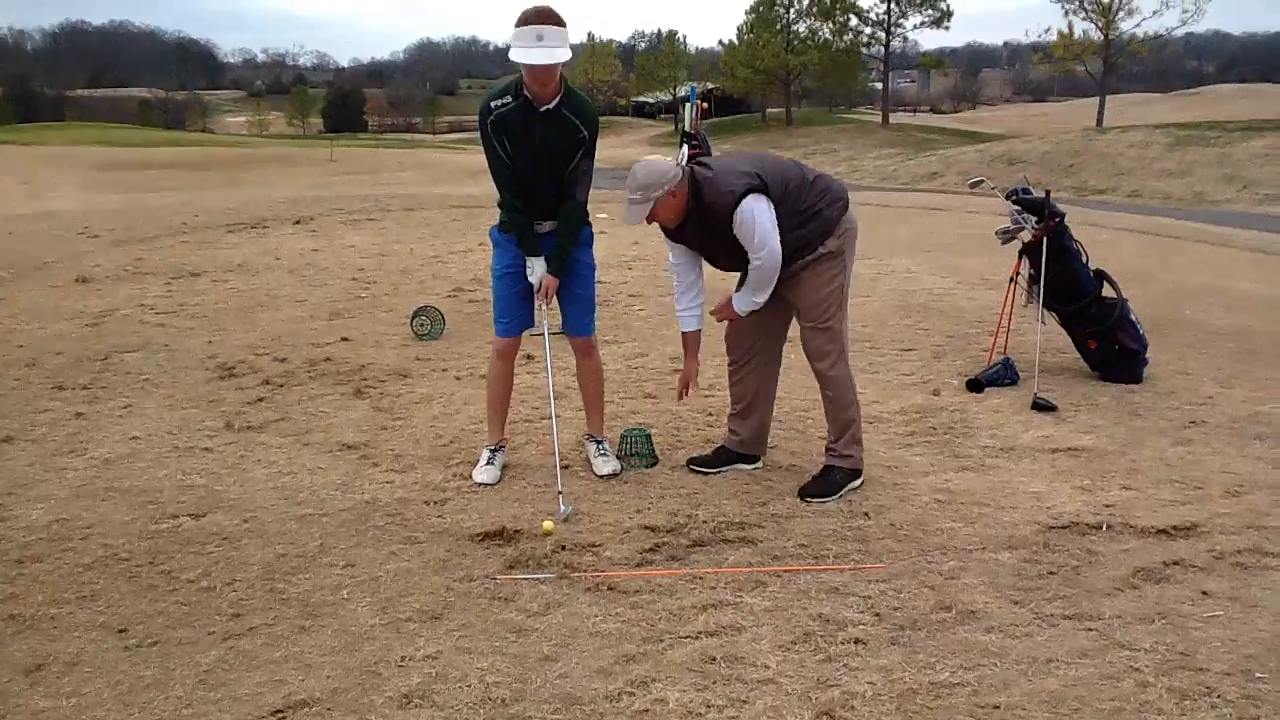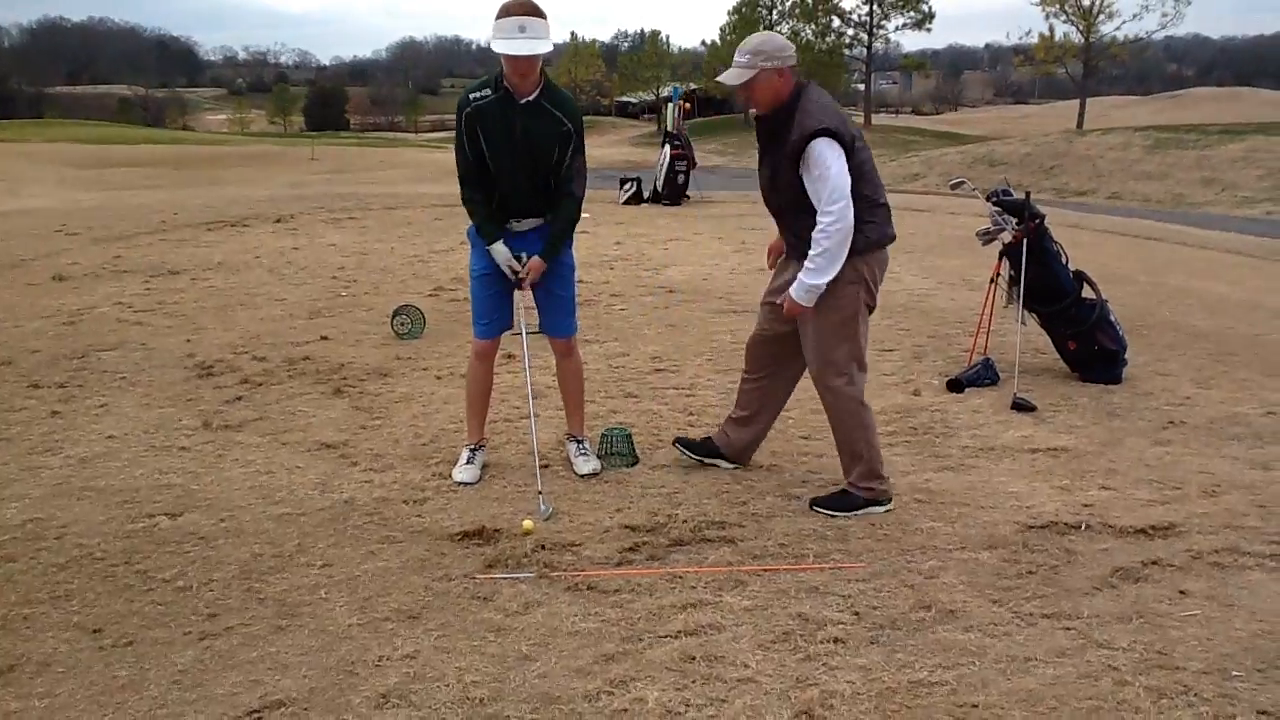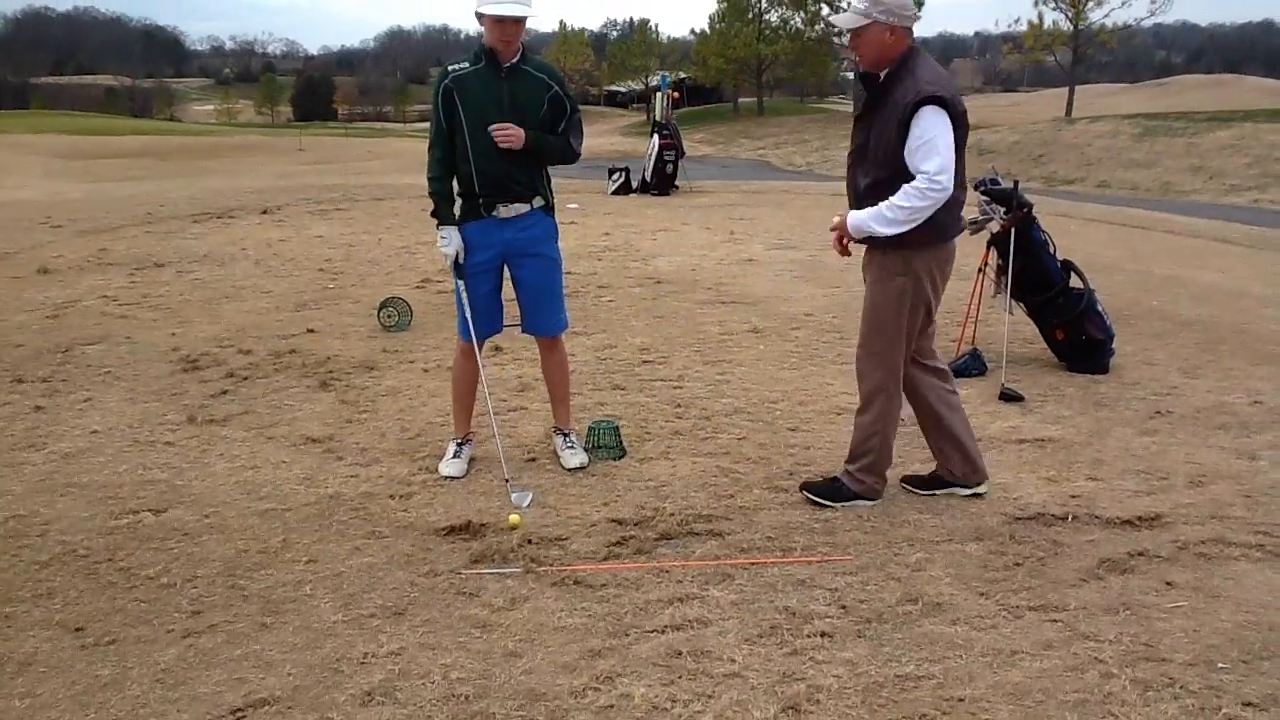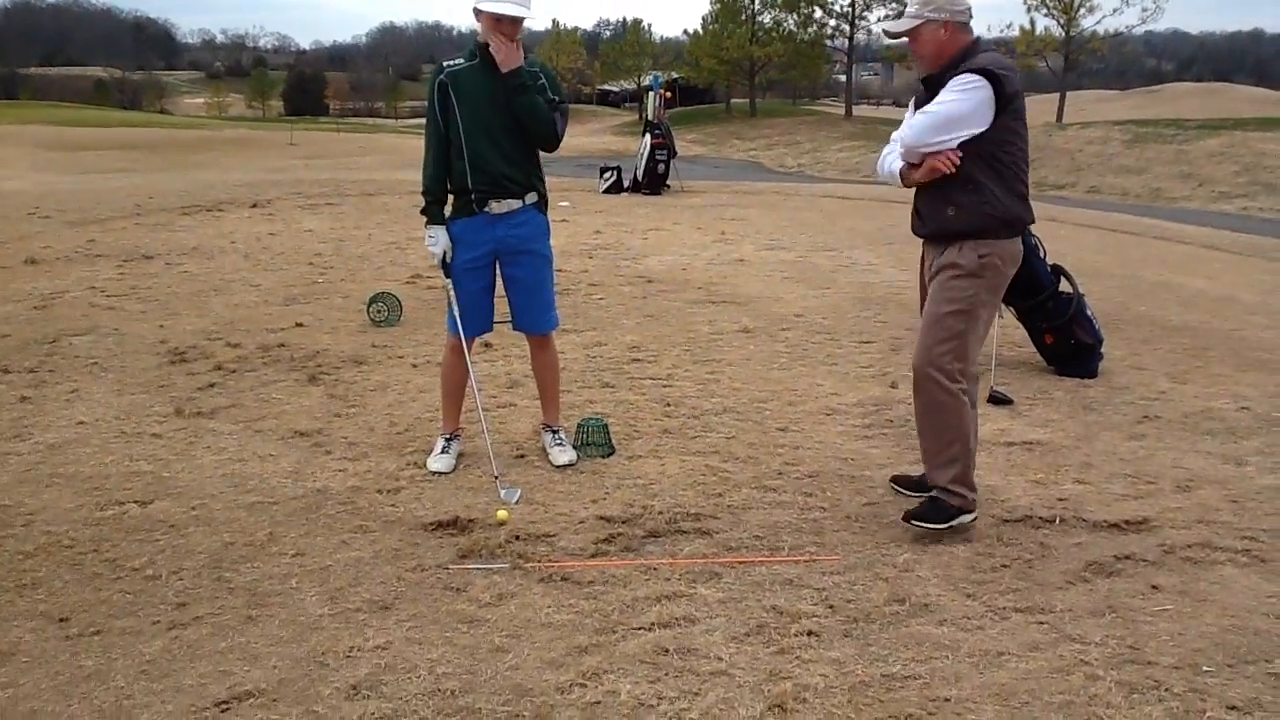
dt=0.5s
person 1, frame 1
left shoulder: (582, 114)
right shoulder: (495, 110)
left elbow: (575, 196)
right elbow: (508, 189)
left wrist: (556, 266)
right wrist: (531, 255)
left hip: (569, 236)
right hip: (515, 237)
left knee: (583, 340)
right knee: (505, 343)
left ankle: (596, 438)
right ankle: (495, 445)
person 1, frame 2
left shoulder: (563, 109)
right shoulder: (474, 105)
left elbow: (572, 189)
right elbow: (470, 182)
left wrist: (545, 254)
right wrist: (495, 241)
left hip: (548, 237)
right hip: (494, 238)
left knee: (564, 341)
right knee: (484, 344)
left ankle: (577, 438)
right ankle: (474, 445)
person 1, frame 3
left shoulder: (546, 79)
right shoulder: (454, 80)
left elbow: (571, 147)
right elbow: (440, 156)
left wrist: (530, 141)
right wrist: (445, 221)
left hip: (533, 222)
right hip: (475, 225)
left knee: (549, 334)
right knee: (470, 340)
left ankle: (563, 430)
right ankle: (461, 438)
person 1, frame 4
left shoulder: (537, 74)
right shoulder: (450, 76)
left elbow: (551, 138)
right elbow: (437, 152)
left wrist: (516, 74)
right wrist: (434, 219)
left hip: (525, 219)
right hip: (468, 222)
left knee: (540, 331)
right knee: (460, 337)
left ankle: (552, 428)
right ankle: (449, 434)
person 2, frame 1
left shoulder: (736, 200)
right shoulder: (679, 216)
left elbow: (767, 259)
right elbow: (686, 284)
left wrist: (740, 304)
right wrist: (690, 360)
left hip: (823, 237)
right hip: (770, 251)
left knee: (825, 349)
right knee: (747, 338)
left ankle: (845, 461)
right ankle: (744, 444)
person 2, frame 2
left shoulder: (817, 130)
right shoulder: (778, 117)
left elbow: (838, 217)
left wrist: (806, 290)
right wrist: (784, 236)
left hip: (845, 261)
right hip: (804, 255)
left knee: (835, 373)
right knee: (767, 348)
left ankle: (868, 488)
right ankle: (730, 446)
person 2, frame 3
left shoulder: (923, 97)
right shoulder: (884, 82)
left elbow: (935, 185)
left wrist: (860, 222)
right wrist: (856, 222)
left hip: (911, 249)
right hip: (887, 243)
left knee: (879, 364)
right knee: (914, 357)
left ankle: (862, 480)
right ankle: (961, 467)
person 2, frame 4
left shoulder: (982, 80)
right shoulder: (937, 86)
left elbow: (914, 138)
right elbow: (890, 156)
left wrist: (916, 152)
right wrist: (912, 169)
left hip: (979, 248)
right hip: (942, 242)
left knee: (938, 364)
right knee: (943, 363)
left ankle: (956, 492)
right ankle: (946, 470)
